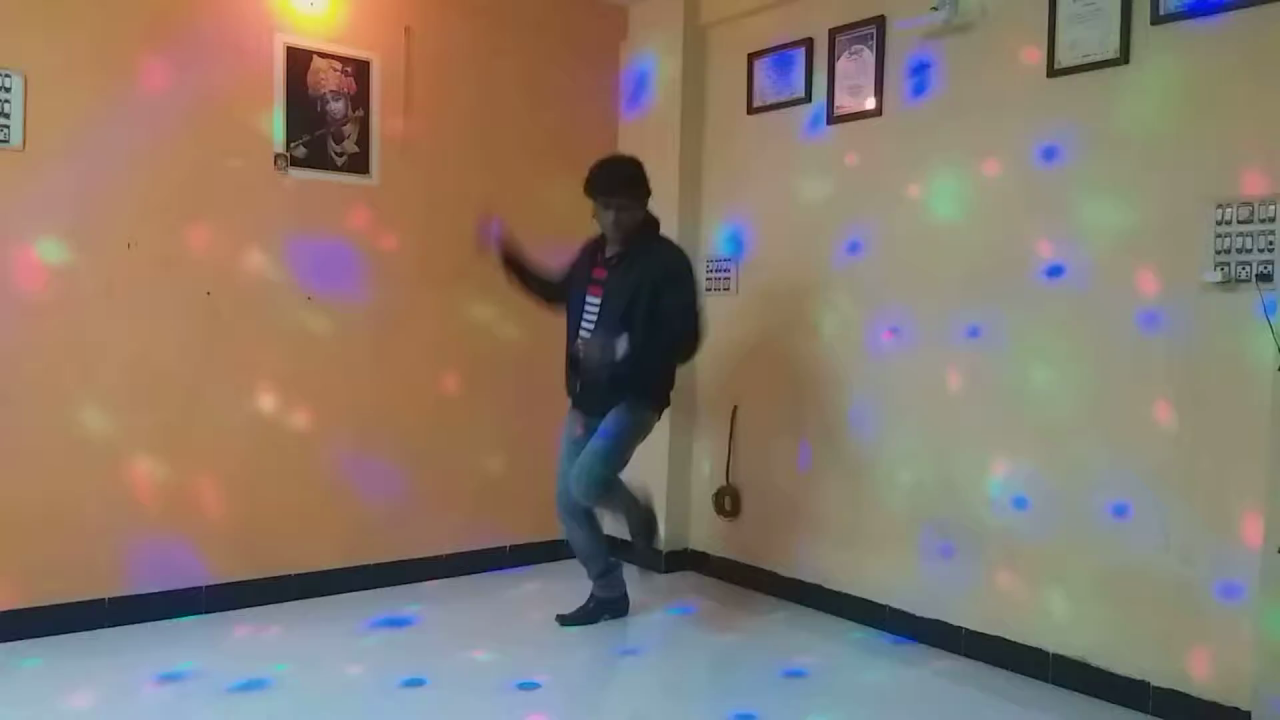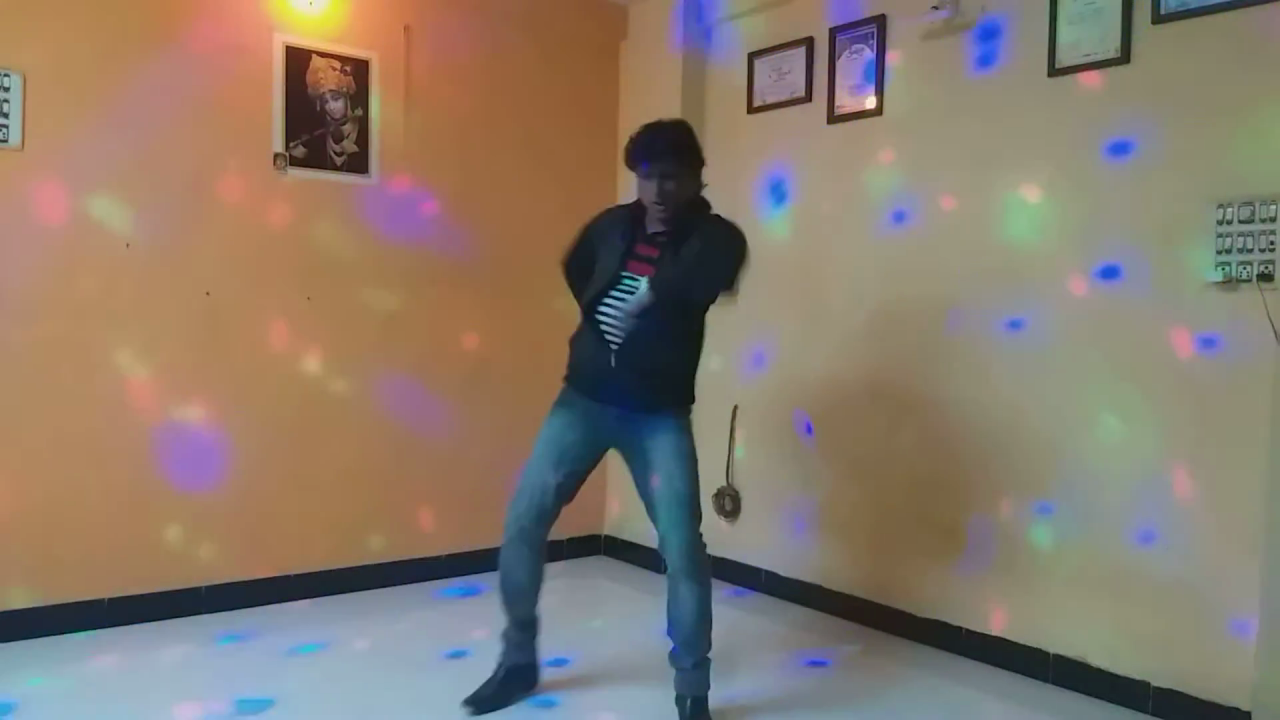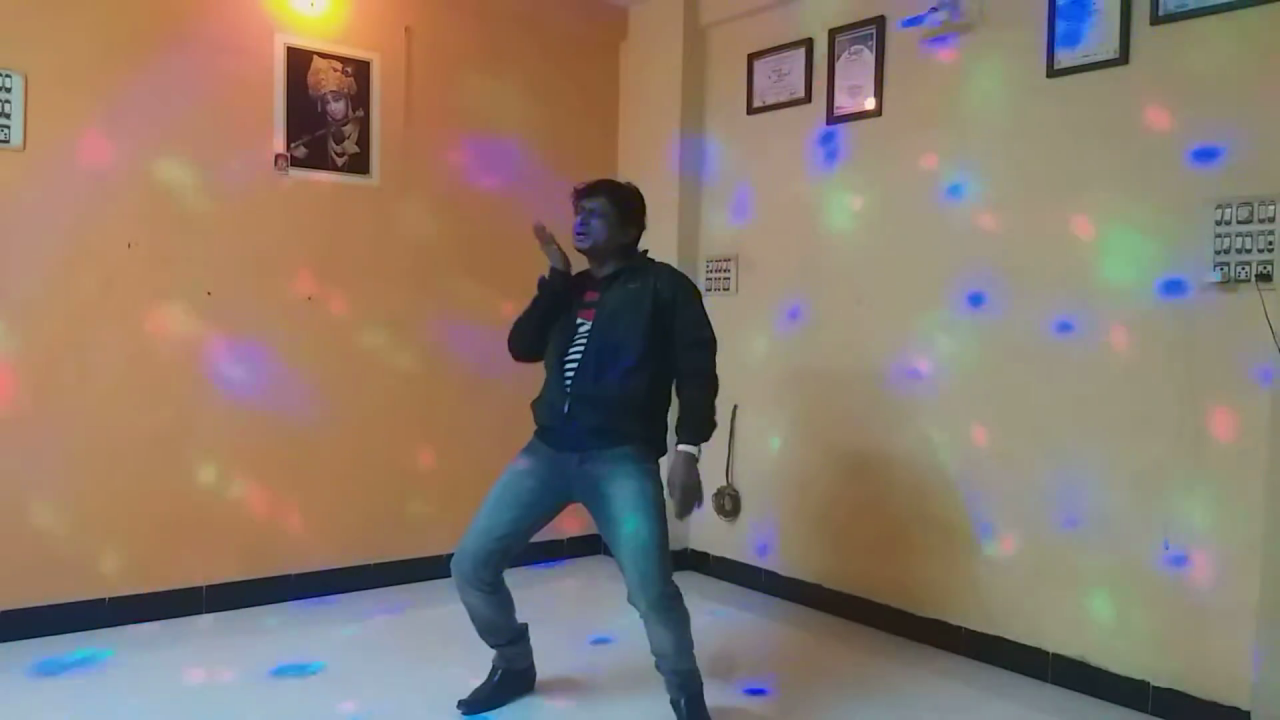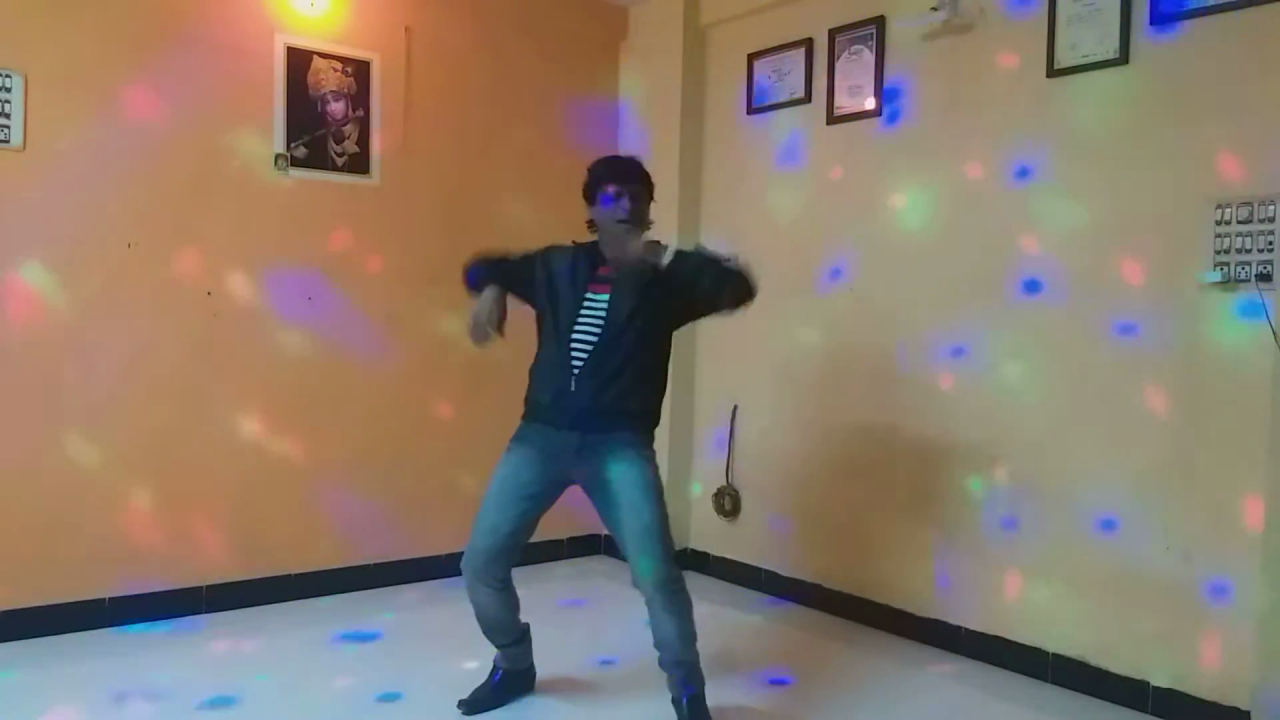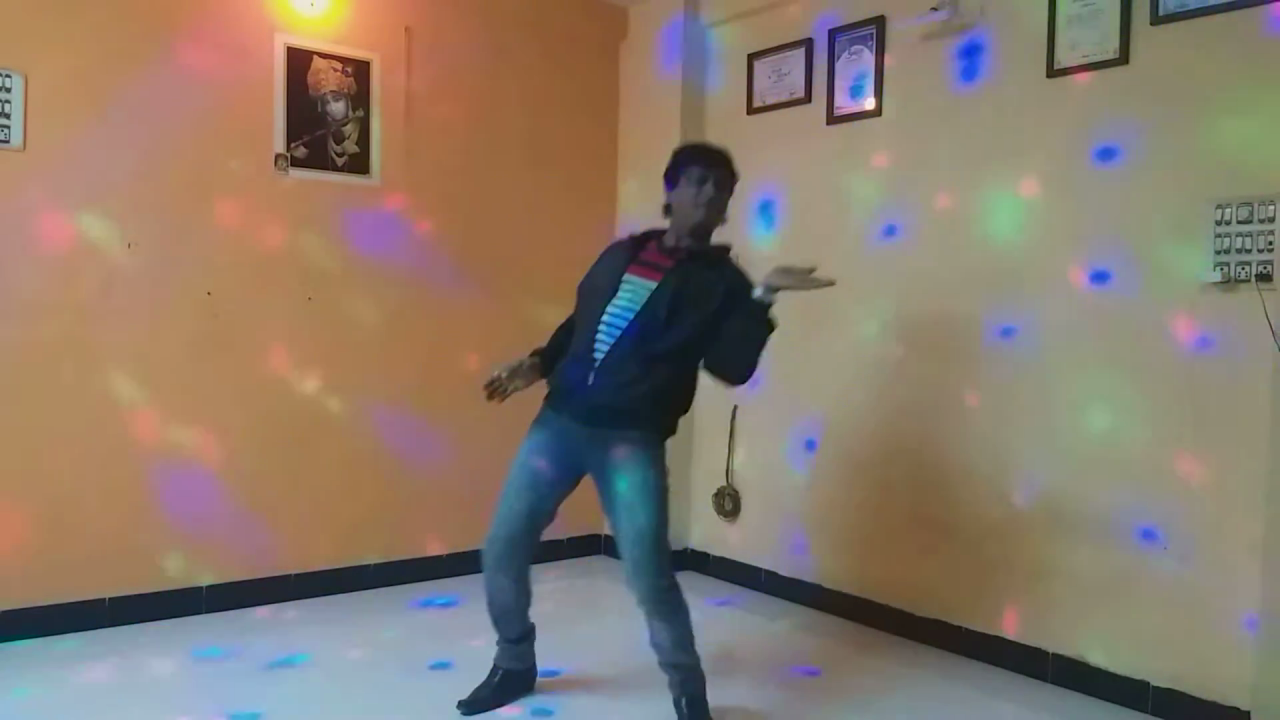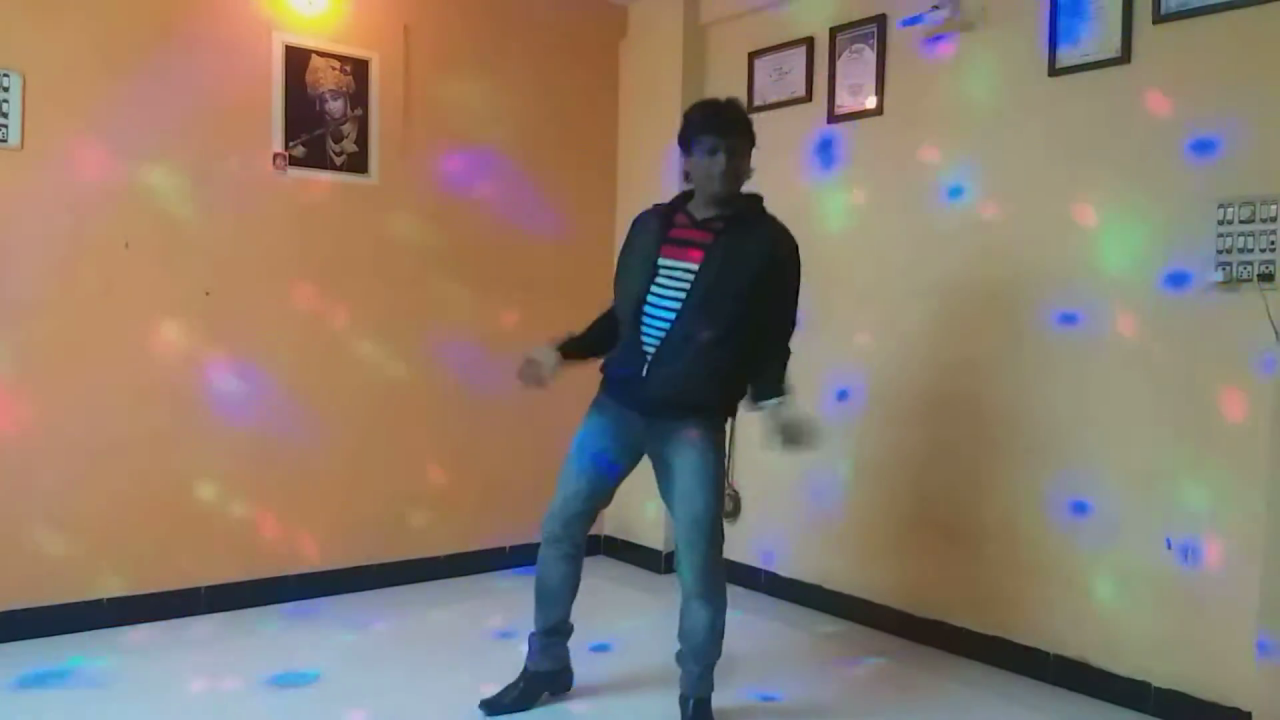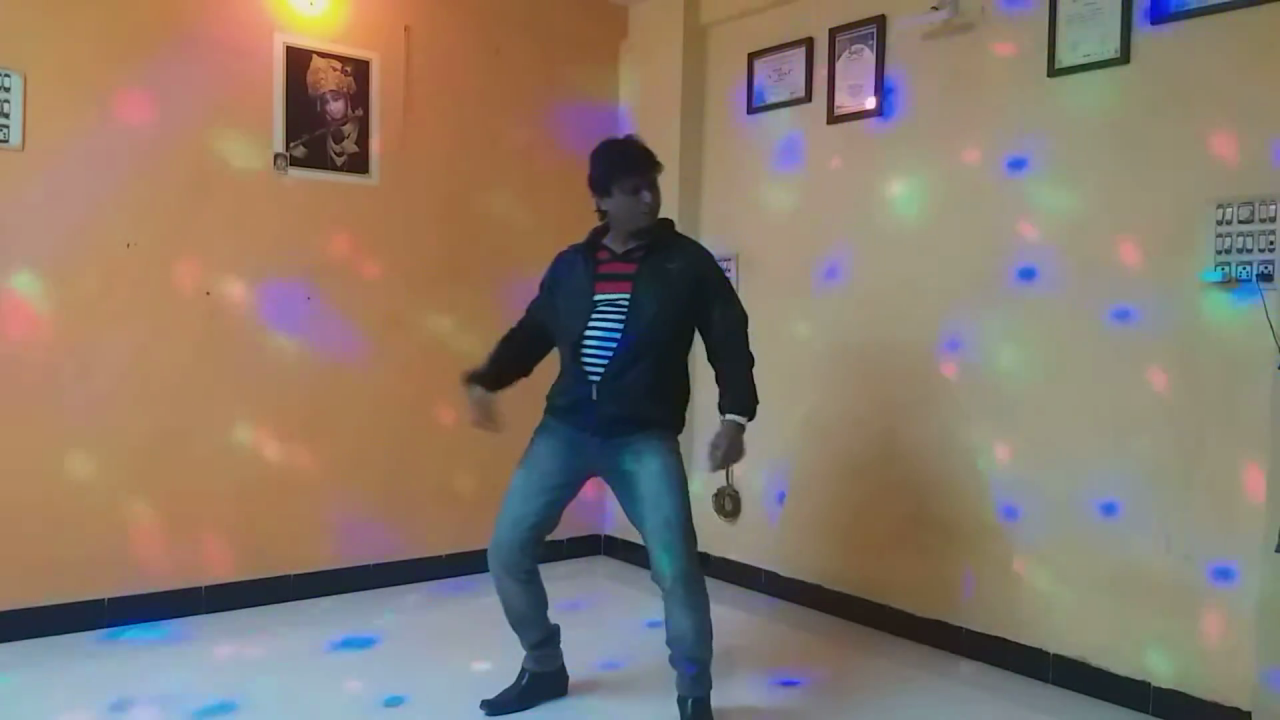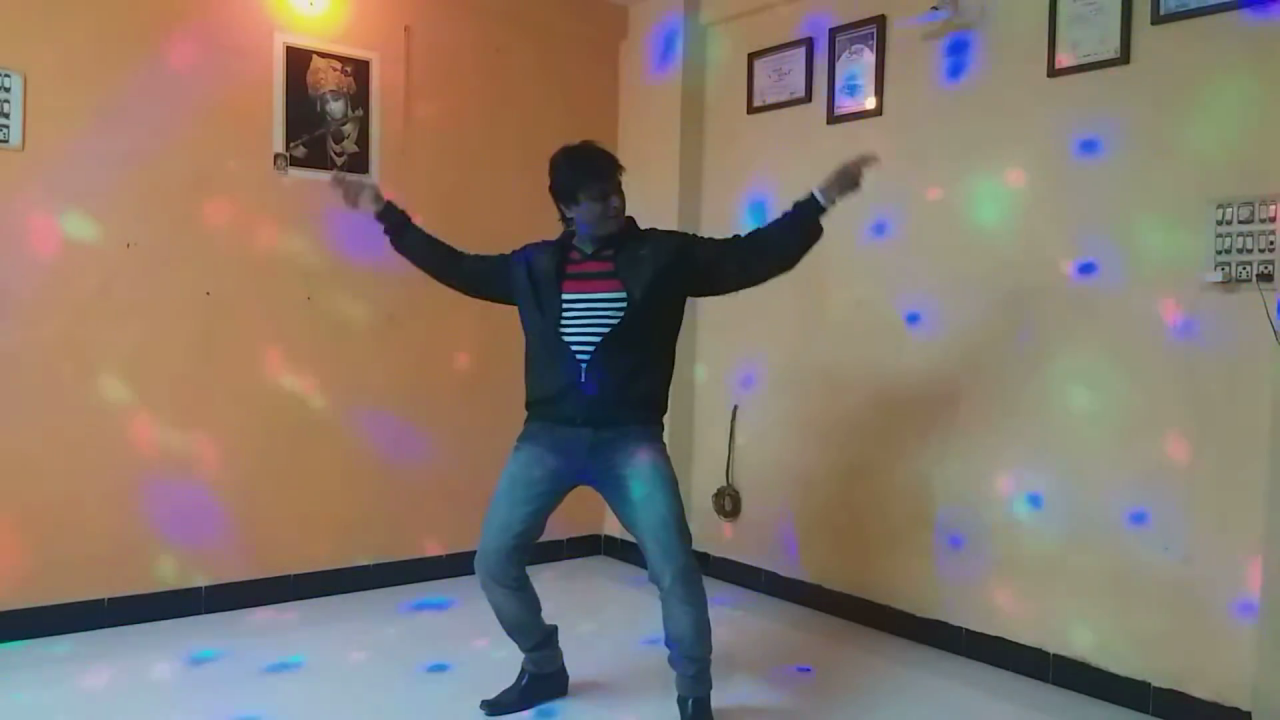
dt=0.7s
person 1, frame 1
left shoulder: (664, 261)
right shoulder: (592, 253)
left elbow: (683, 339)
right elbow: (552, 295)
left wrist: (622, 348)
right wrist: (509, 257)
left hip: (633, 398)
right hip: (587, 400)
left knee: (583, 485)
right knee: (567, 497)
left ankle: (638, 513)
right ankle: (607, 592)
person 1, frame 2
left shoulder: (715, 239)
right shoulder: (612, 226)
left elbow: (711, 280)
right elbow: (576, 267)
left wrist: (651, 295)
left hip: (658, 414)
right hip: (584, 401)
left knee: (683, 550)
right knee: (523, 524)
right ankle: (518, 661)
person 1, frame 3
left shoulder: (663, 287)
right shoulder: (571, 291)
left elbow: (697, 371)
right elbow: (522, 345)
left wrist: (686, 449)
right wrist: (555, 276)
left hip: (621, 458)
right hip: (548, 452)
left knee: (651, 587)
right knee: (471, 564)
right ankle: (514, 665)
person 1, frame 4
left shoulder: (662, 274)
right shoulder: (560, 266)
left elbow: (735, 288)
right elbow: (487, 271)
left wrist: (662, 259)
right wrist: (491, 292)
left hip: (618, 442)
right hip: (541, 435)
left knee: (656, 573)
right knee: (481, 561)
right ankle: (514, 665)
person 1, frame 5
left shoulder: (722, 282)
right shoulder: (622, 253)
left elbow: (731, 366)
left wrist: (763, 299)
right wrist: (535, 365)
left hip: (632, 437)
right hip: (559, 419)
left knee: (648, 576)
right knee: (503, 550)
right ankle: (514, 664)
person 1, frame 6
left shoulder: (766, 241)
right shoulder: (650, 226)
left elbow: (771, 340)
left wrist: (773, 398)
right wrist: (564, 351)
left hip: (691, 422)
right hip: (616, 405)
left knee: (698, 562)
right knee: (560, 531)
right ankle: (546, 665)
person 1, frame 7
left shoulder: (687, 262)
right shoulder: (569, 265)
left elbow: (728, 343)
right elbow: (530, 335)
left wrist: (735, 416)
right wrist: (484, 381)
left hip: (645, 436)
right hip: (565, 427)
left knee: (675, 569)
right knee: (507, 552)
right ankle: (543, 666)
person 1, frame 8
left shoulder: (665, 255)
right shoulder: (534, 265)
left elbow: (752, 257)
right elbow: (454, 266)
left wrist: (820, 201)
right wrist: (385, 214)
left hip: (631, 437)
right hip: (548, 435)
left knee: (674, 569)
right knee: (494, 559)
right ankle: (543, 667)
